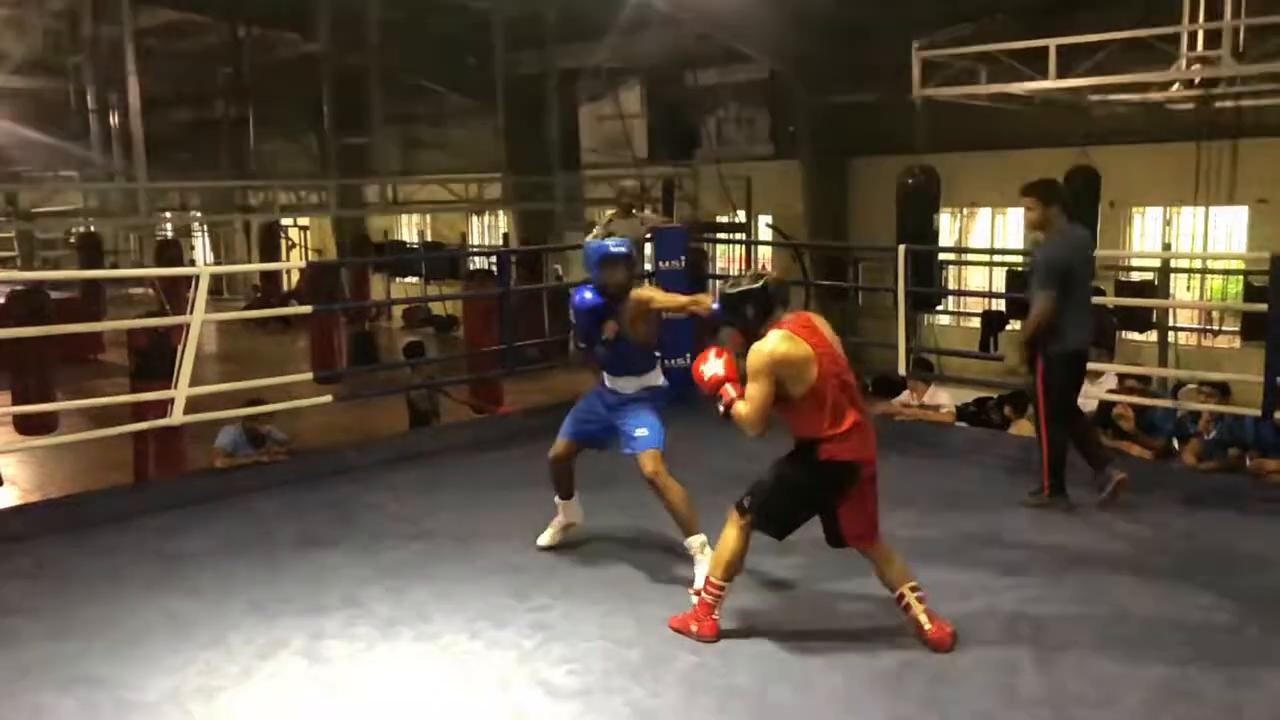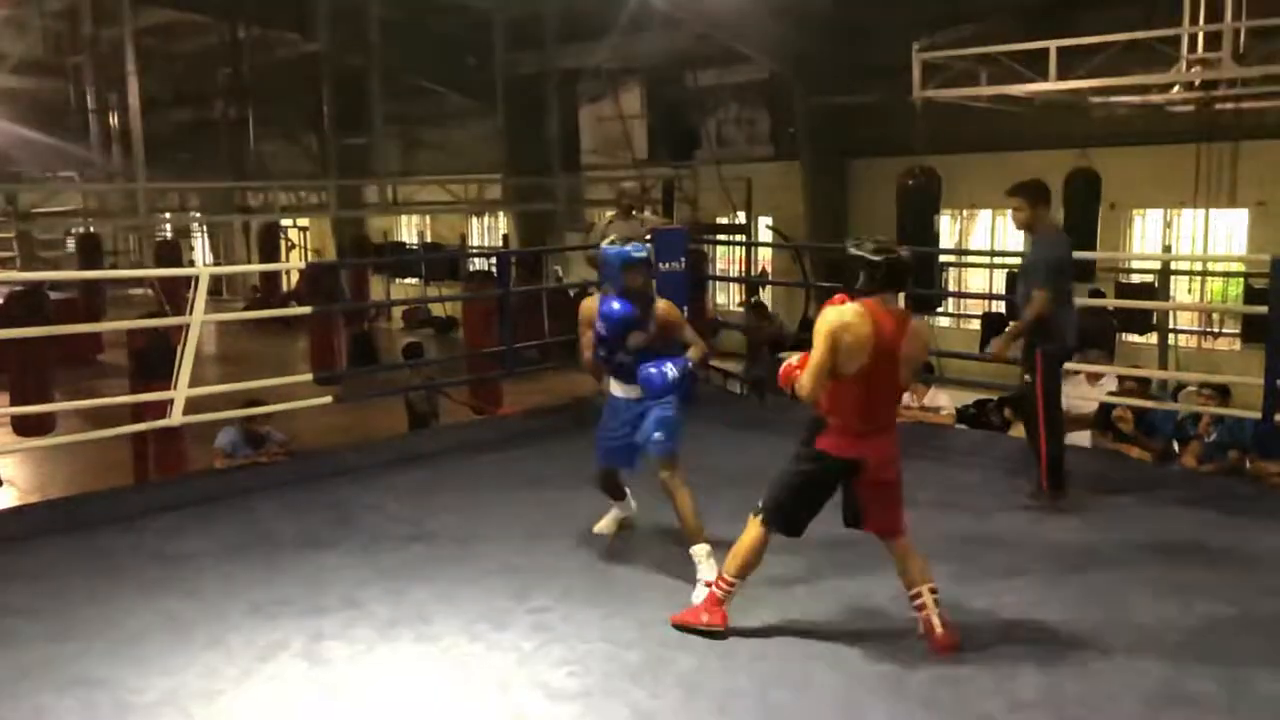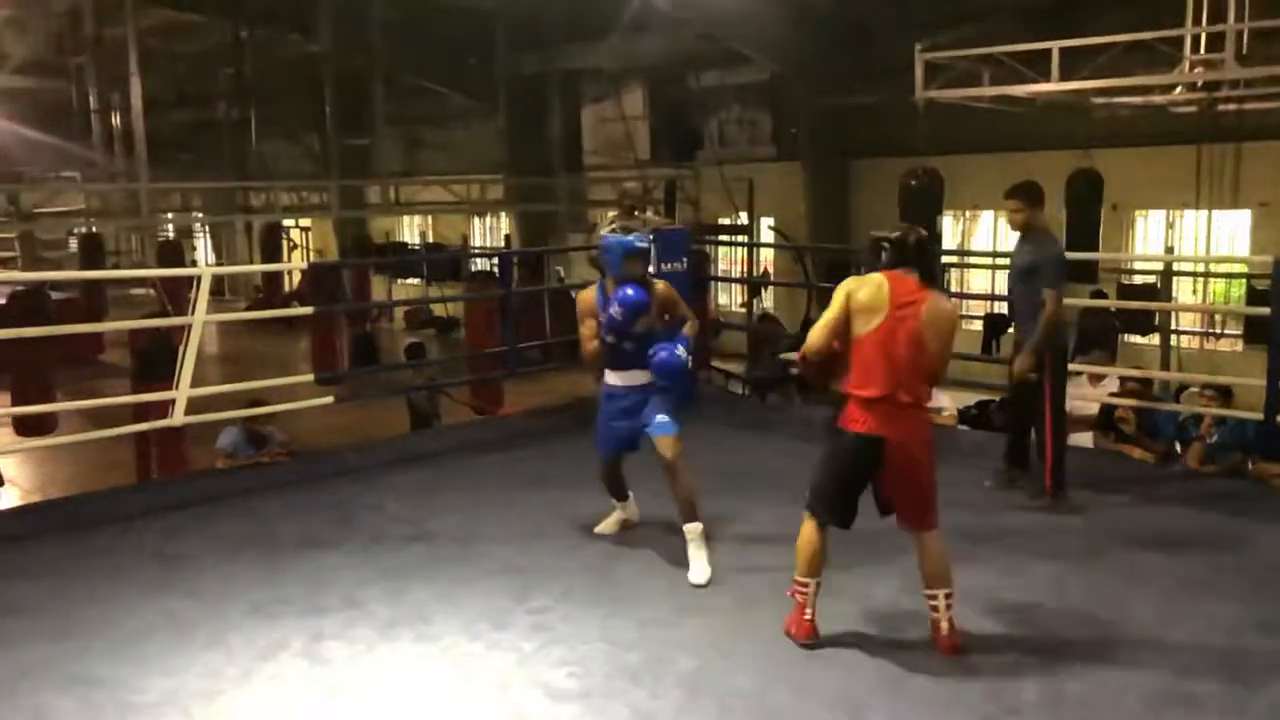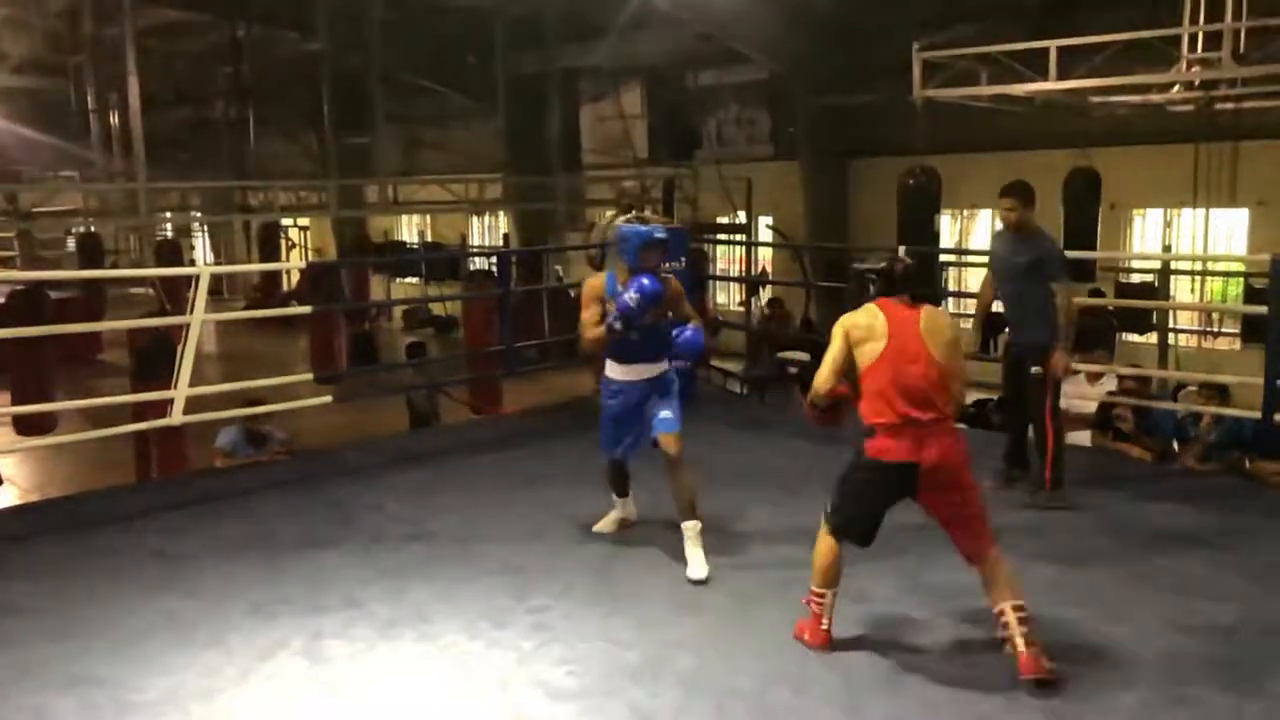
dt=0.2s
person 1, frame 1
left shoulder: (765, 351)
right shoulder: (813, 322)
left elbow: (753, 425)
left wrist: (727, 391)
left hip: (826, 453)
right hip: (859, 445)
left knee: (741, 517)
right knee: (867, 540)
left ankle: (705, 615)
right ankle: (929, 624)
person 1, frame 2
left shoulder: (839, 318)
right shoulder: (917, 331)
left elbow: (811, 392)
left wrist: (797, 375)
left hip: (835, 443)
right hip: (881, 444)
left knee: (763, 520)
right knee: (895, 535)
left ankle: (713, 607)
right ankle: (936, 626)
person 1, frame 3
left shoulder: (858, 287)
right shoulder: (944, 308)
left elbow: (815, 346)
right elbow: (934, 372)
left wrist: (813, 357)
left hip: (861, 424)
right hip: (911, 427)
left knee: (817, 517)
right knee: (925, 528)
left ankle: (803, 618)
right ankle: (944, 628)
person 1, frame 4
left shoulder: (854, 321)
right shoulder: (943, 323)
left elbow: (821, 388)
right elbow: (957, 396)
left wrist: (818, 403)
left hip: (885, 450)
right hip: (943, 446)
left knee: (833, 528)
right knee: (986, 551)
left ankle: (816, 625)
right ankle: (1025, 652)
person 2, frame 1
left shoulder: (643, 298)
right shoulder: (583, 301)
left elbow: (692, 304)
right elbow: (577, 357)
left wrist: (712, 307)
right wrist: (579, 332)
left hip: (644, 394)
right hip: (608, 390)
left knee: (653, 470)
right knee: (558, 456)
left ankle: (701, 552)
right ankle: (567, 515)
person 2, frame 2
left shoulder: (662, 310)
right shoulder: (592, 308)
left elbow: (697, 345)
right elbow: (591, 366)
left wrist: (678, 367)
right wrist: (603, 341)
left hip: (657, 400)
right hip: (618, 400)
left knee: (669, 476)
right knee: (603, 472)
left ankle: (705, 564)
right ankle: (623, 504)
person 2, frame 3
left shoulder: (660, 291)
right shoulder: (589, 299)
left elbow: (690, 320)
right elbow: (590, 356)
left wrist: (682, 346)
right wrist: (611, 328)
left hip: (655, 384)
right hip: (616, 390)
left knee: (670, 455)
right knee: (609, 462)
left ankle: (696, 542)
right ankle: (625, 509)
person 2, frame 4
left shoulder: (667, 285)
right shoulder: (597, 286)
left elbow: (691, 319)
right elbow: (588, 342)
left wrist: (694, 334)
right wrist: (621, 316)
left hip: (659, 380)
right hip: (618, 384)
left knee: (673, 452)
right knee: (615, 458)
left ankle: (692, 541)
right ankle: (624, 507)
person 3, frame 1
left shoulder: (1048, 251)
right shoulder: (1082, 236)
left elbow: (1043, 308)
left wrist: (1021, 347)
left hip: (1054, 345)
right hip: (1079, 339)
left knee: (1050, 417)
right knee: (1068, 410)
left ankle: (1053, 490)
right ankle: (1108, 470)
person 3, frame 2
left shoulder: (1044, 249)
right shoulder: (1055, 237)
left elbow: (1040, 306)
left wrist: (1006, 339)
left hip: (1045, 342)
right hip: (1055, 338)
left knee: (1043, 414)
right knee: (1042, 409)
left ankle: (1052, 489)
right ankle: (1051, 477)
person 3, frame 3
left shoulder: (1046, 251)
right shoulder: (1026, 240)
left elbow: (1052, 307)
left wrist: (1030, 352)
left hip: (1043, 345)
right hip: (1025, 341)
left knee: (1046, 415)
right knee: (1017, 408)
left ankle: (1053, 490)
right ankle: (1016, 468)
person 3, frame 4
left shoulder: (1045, 247)
right shoulder: (1000, 240)
left elbow: (1063, 299)
right elbow: (989, 285)
left wrist: (1062, 348)
right wrist: (976, 327)
left hip: (1040, 343)
right hip: (1015, 340)
left knee: (1043, 412)
right knee: (1014, 407)
left ankle: (1051, 487)
right ankle: (1015, 466)
